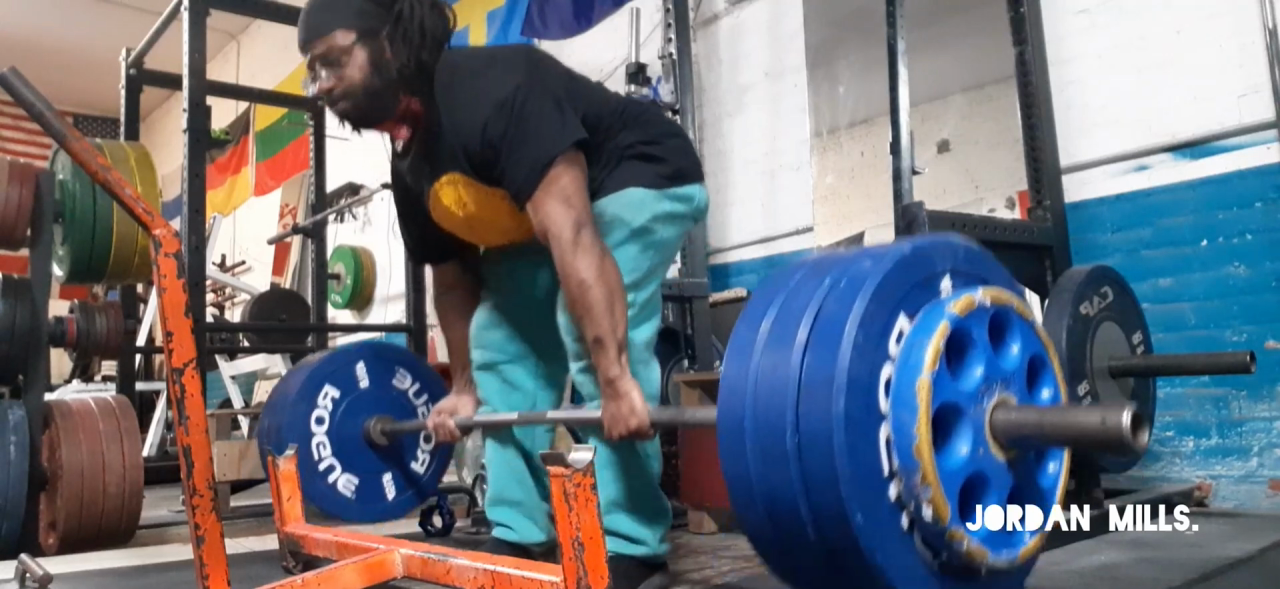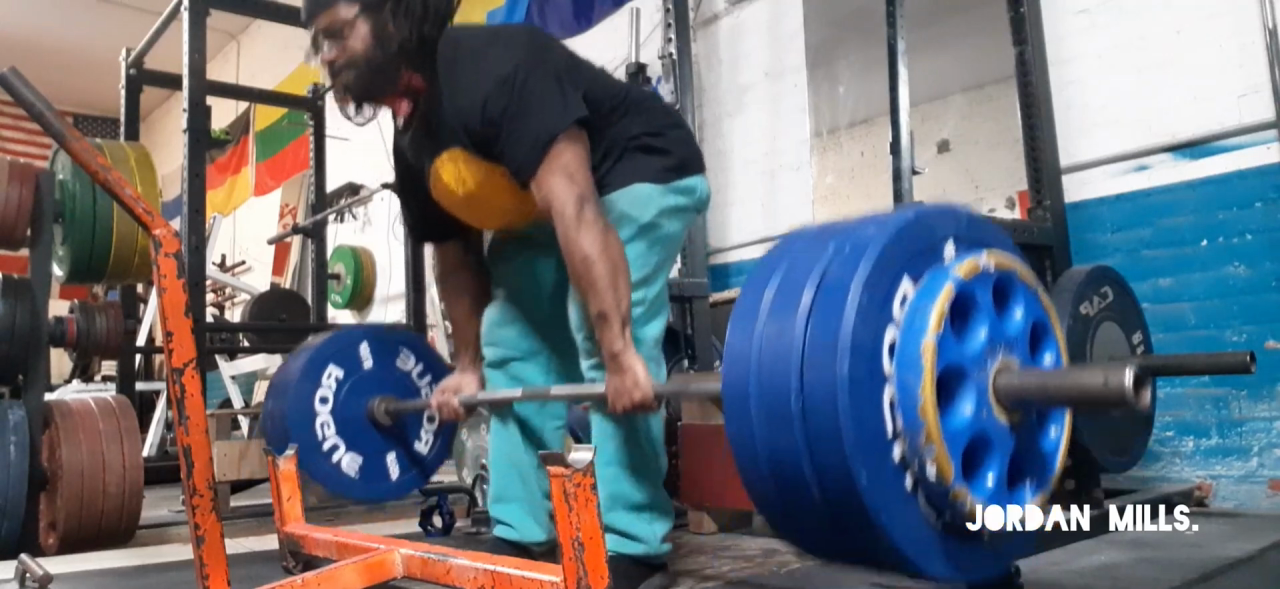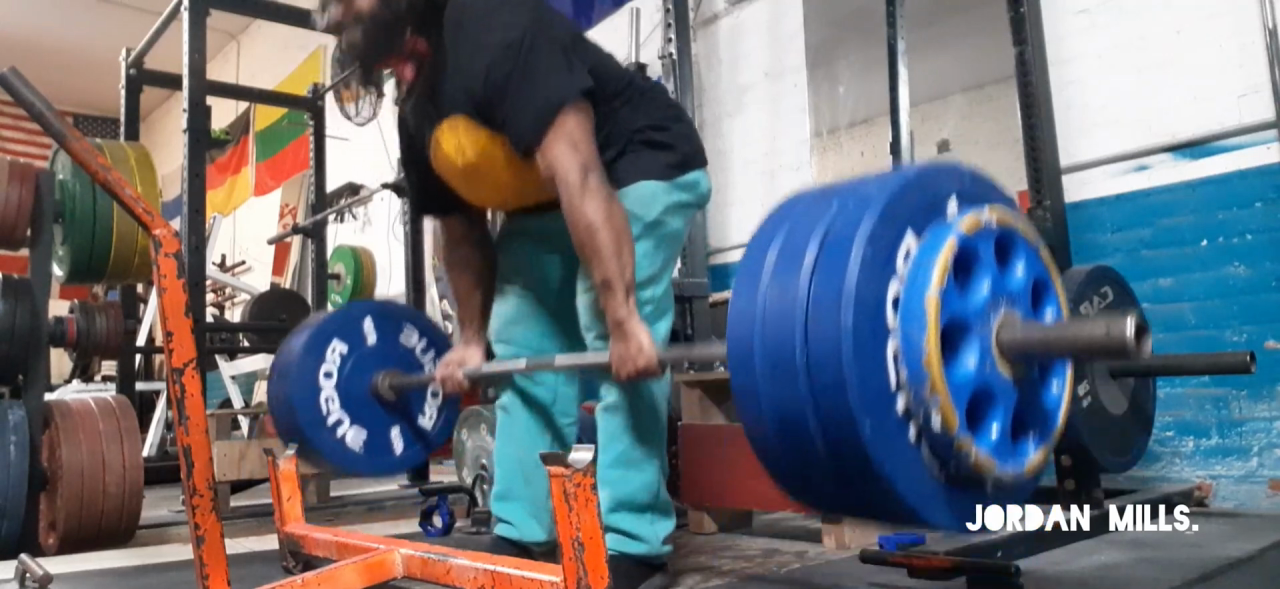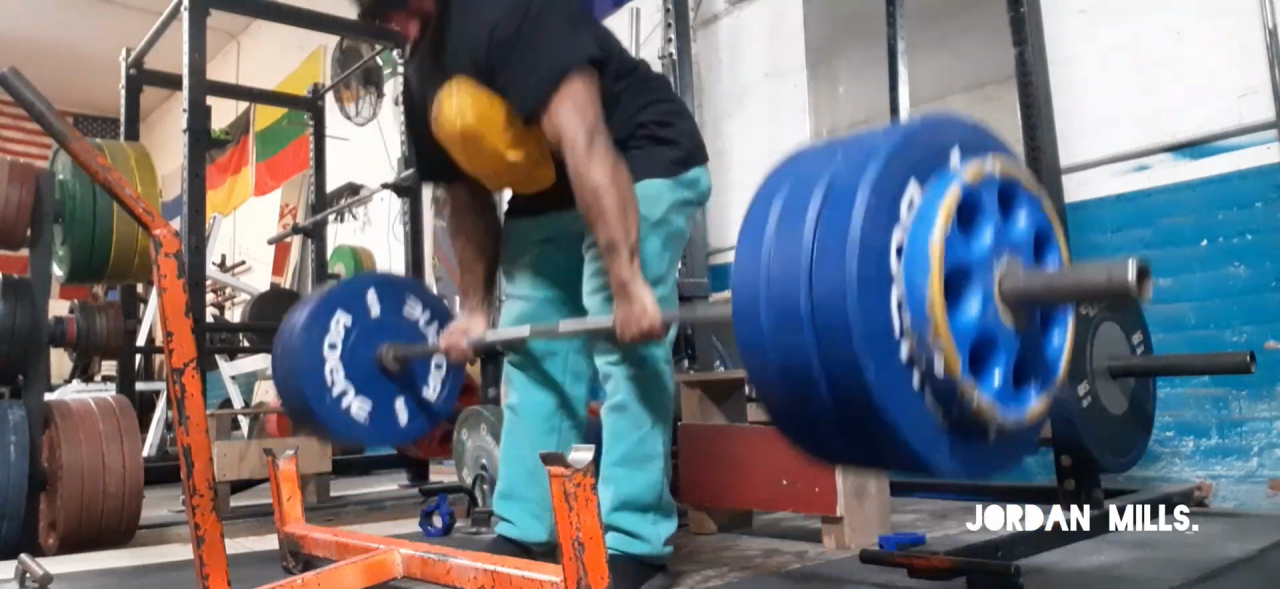
dt=0.1s
person 1, frame 1
left shoulder: (494, 93)
right shoulder: (410, 161)
left elbow: (574, 238)
right elbow: (452, 273)
left wrist: (615, 382)
right wrist: (463, 388)
left hip: (642, 181)
left knee: (592, 333)
right knee: (498, 342)
right ankle: (521, 535)
person 1, frame 2
left shoulder: (496, 68)
right shoulder: (414, 141)
left elbow: (579, 209)
right elbow: (455, 252)
left wrist: (619, 350)
right wrist: (465, 365)
left hip: (639, 174)
left knee: (605, 350)
right knee: (509, 350)
right ankle: (521, 535)
person 1, frame 3
right shoulder: (414, 111)
left elbow: (580, 177)
right elbow: (460, 227)
left wrist: (624, 320)
right wrist: (471, 338)
left hip: (642, 171)
left knee: (615, 342)
right knee: (521, 348)
right ankle: (523, 534)
person 1, frame 4
right shoulder: (424, 70)
left elbow: (586, 145)
right elbow: (466, 197)
left wrist: (626, 281)
right wrist: (475, 308)
left hip: (634, 170)
right hip: (543, 201)
left knee: (625, 348)
right knee: (534, 356)
right ankle: (525, 533)
